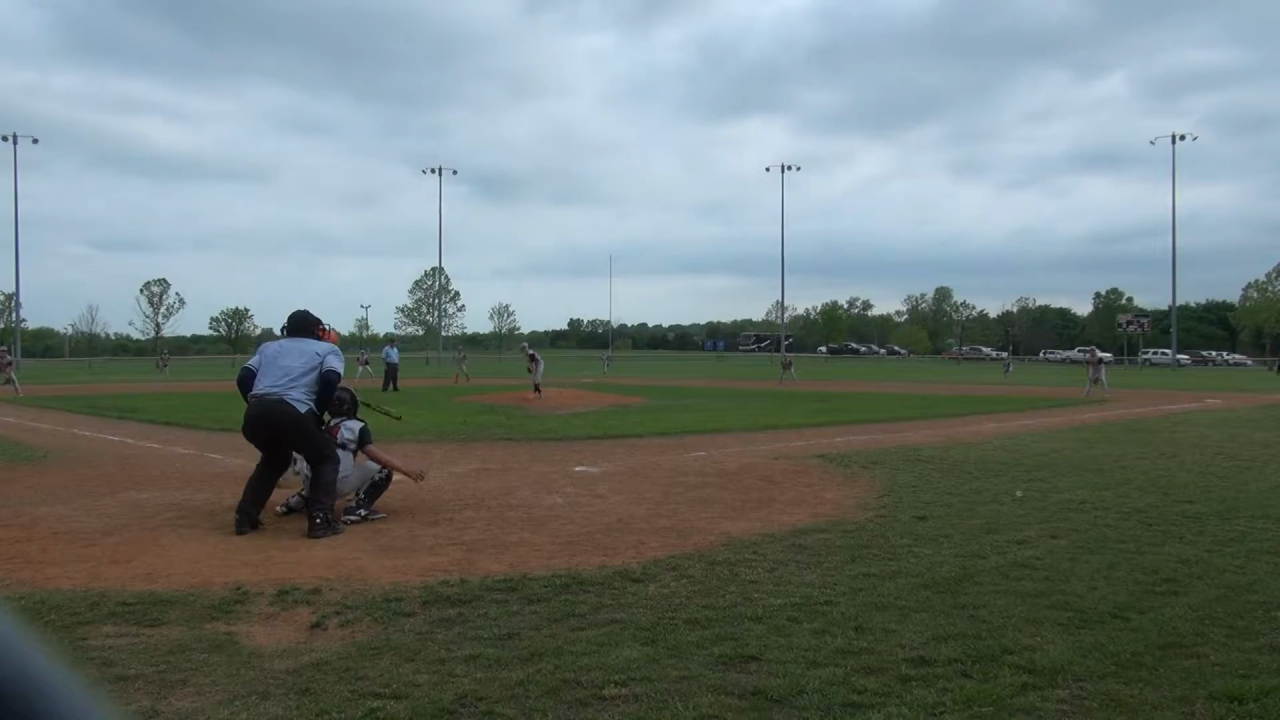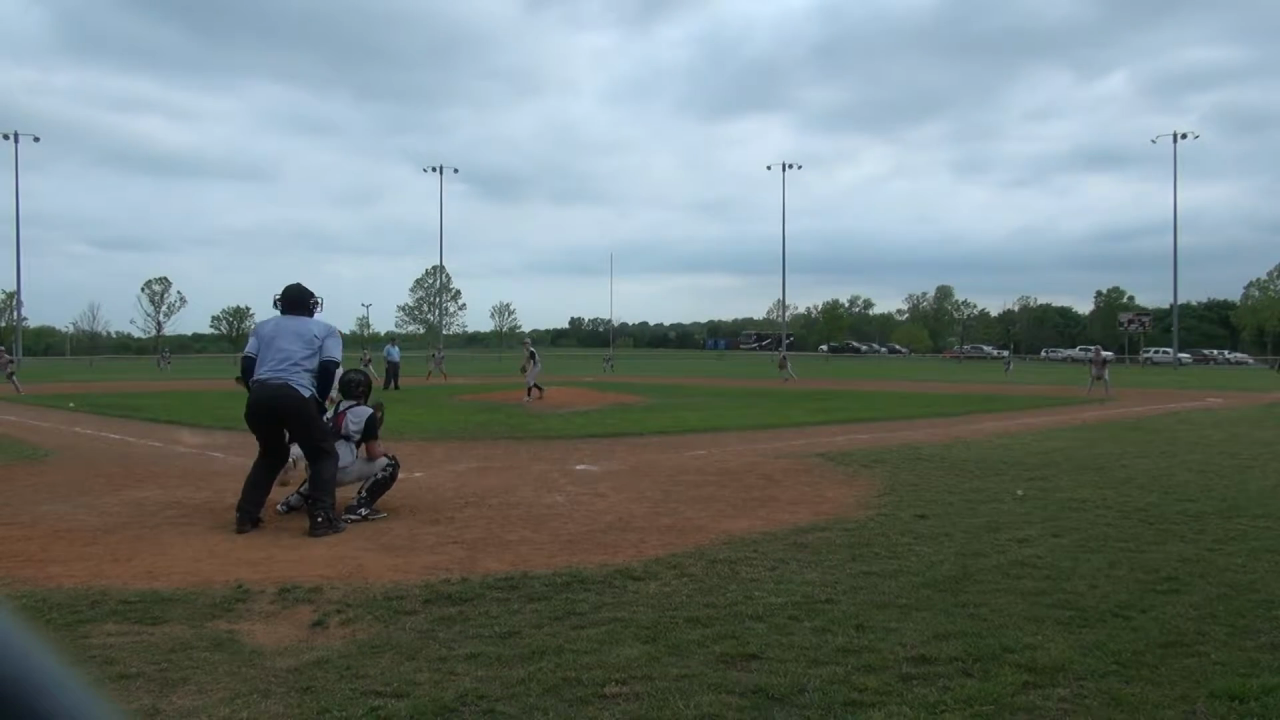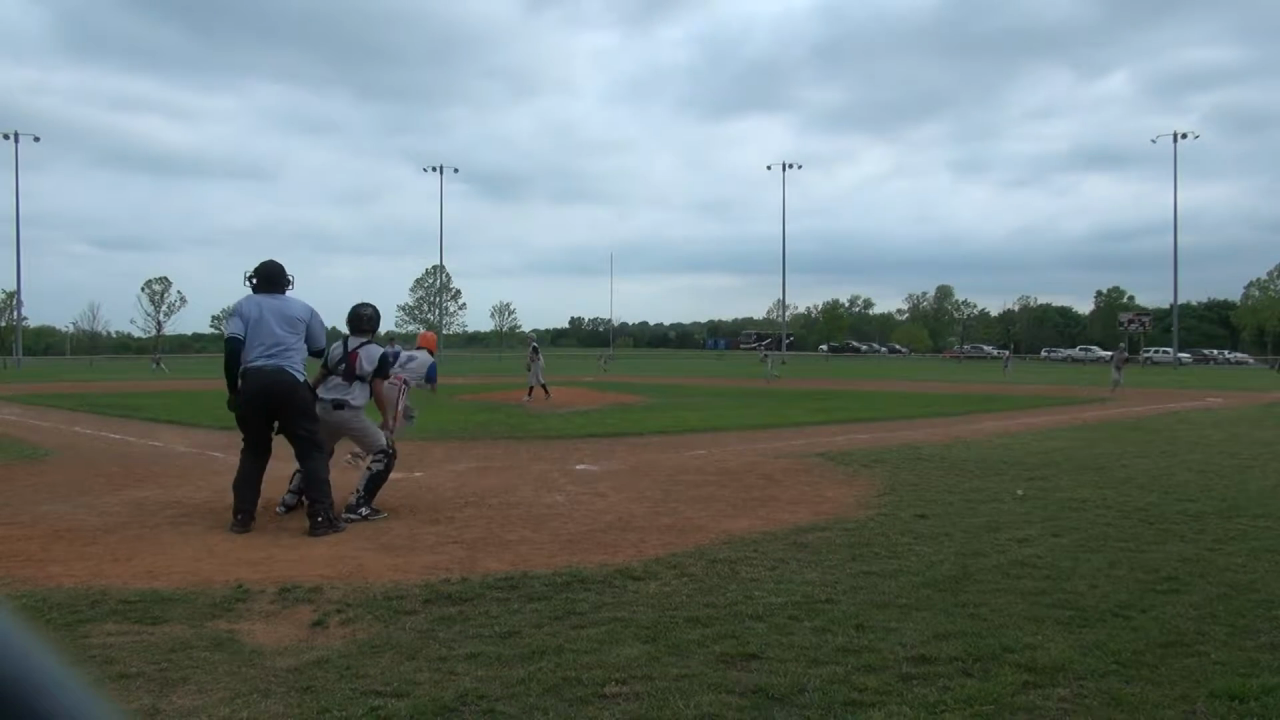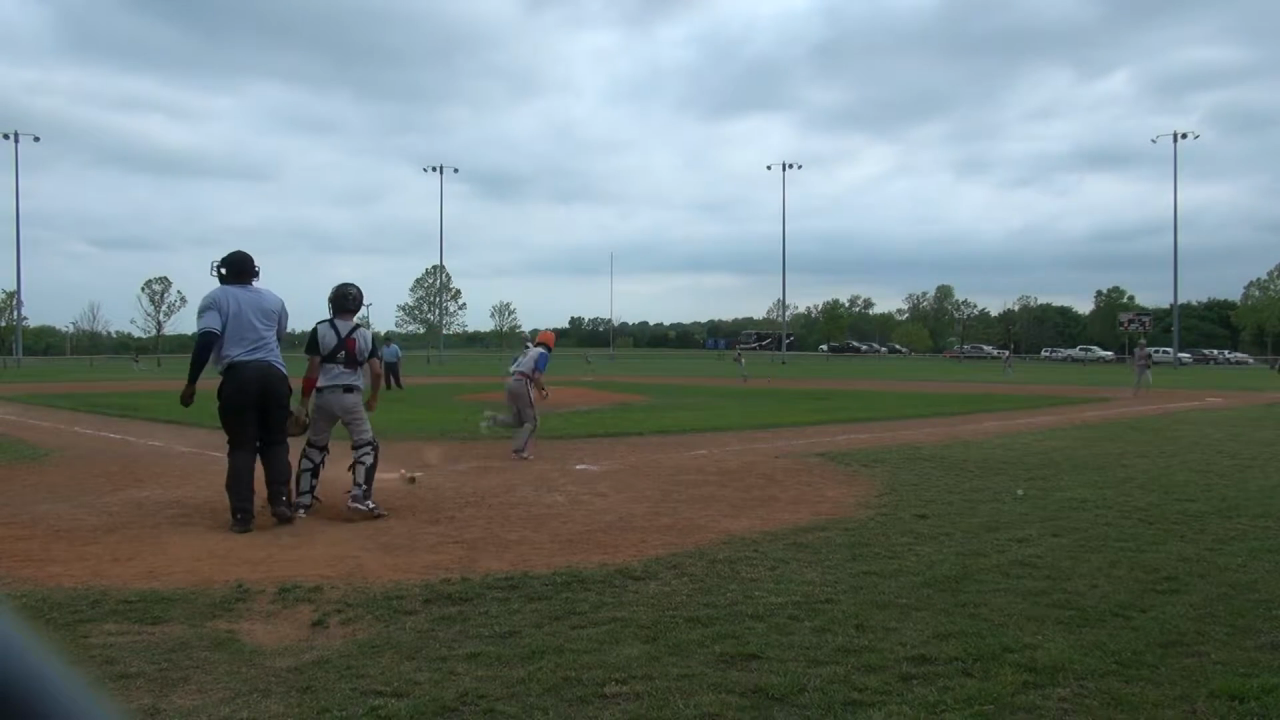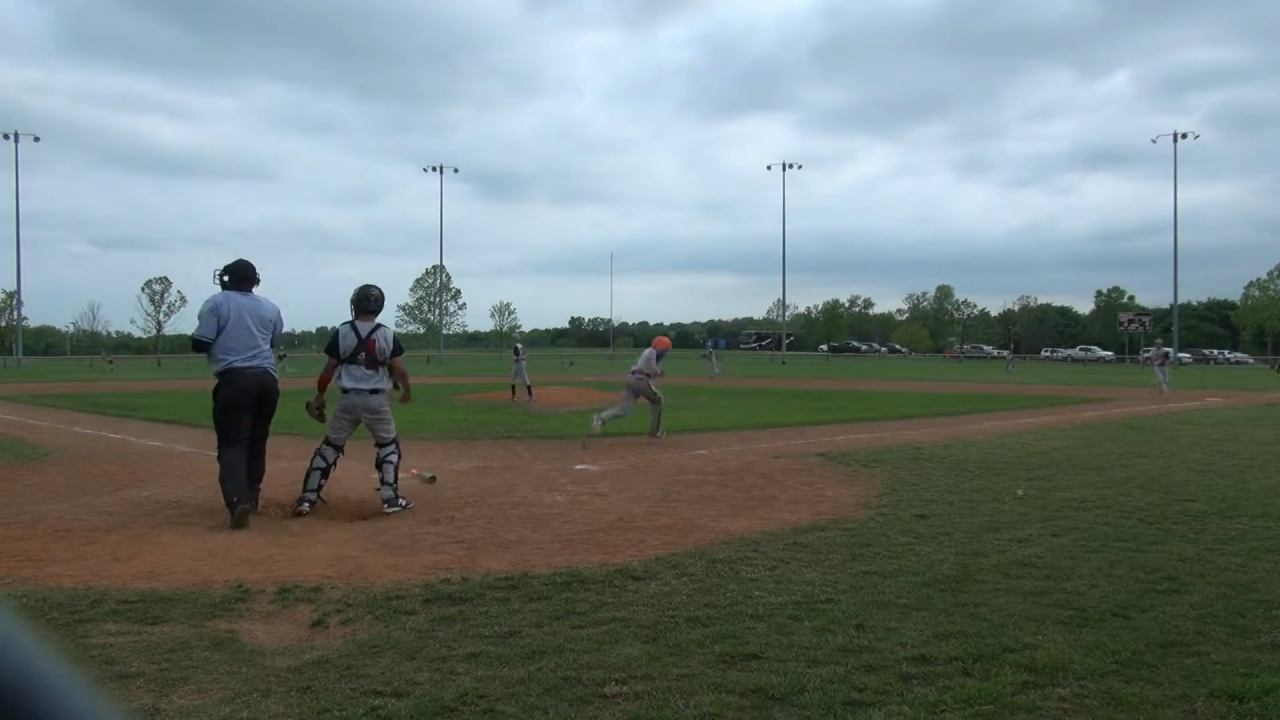
dt=0.4s
person 1, frame 1
left shoulder: (268, 347)
right shoulder: (329, 349)
left elbow: (244, 379)
right elbow: (330, 379)
right wrist: (317, 414)
left hip: (256, 414)
right hip: (293, 413)
left knee: (273, 460)
right knee: (326, 459)
left ankle: (245, 517)
right ankle: (320, 520)
person 1, frame 2
left shoulder: (263, 326)
right shoulder: (326, 329)
left elbow: (247, 367)
right elbow: (327, 368)
right wrist: (318, 402)
left hip: (261, 396)
right hip: (297, 396)
left knee: (270, 454)
right knee: (323, 455)
left ankle: (245, 516)
right ankle: (321, 518)
person 1, frame 3
left shoulder: (241, 306)
right shoulder: (303, 309)
left elbow: (232, 348)
right elbow: (318, 350)
left wrist: (232, 389)
left hip: (253, 382)
right hip: (291, 381)
left knee: (254, 450)
right knee: (311, 450)
left ankle: (243, 516)
right ankle: (322, 517)
person 1, frame 4
left shoulder: (215, 298)
right shoulder: (273, 299)
left elbow: (207, 340)
left wrist: (191, 383)
left hip: (239, 377)
right hip: (274, 375)
left knee: (242, 446)
right knee: (275, 442)
left ankle: (242, 515)
right ankle: (280, 502)
person 1, frame 5
left shoulder: (217, 303)
right shoulder: (271, 308)
left elbow: (198, 344)
left wrist: (215, 345)
left hip: (235, 380)
right hip: (267, 379)
left knee: (232, 444)
right knee: (256, 442)
left ankle: (239, 501)
right ankle: (250, 498)
person 2, frame 1
left shoulder: (323, 428)
right shoulder: (358, 426)
right elbow: (373, 454)
right wrist: (406, 471)
left hip: (311, 481)
right hip: (337, 484)
right knee: (384, 467)
left ankle: (296, 502)
right ankle: (359, 508)
person 2, frame 2
left shoulder: (333, 411)
right shoulder: (367, 413)
right elbow: (373, 454)
right wrist: (382, 451)
right hip: (341, 472)
right knee: (389, 464)
left ankle: (294, 501)
right ankle: (359, 507)
person 2, frame 3
left shoulder: (335, 347)
right shoulder: (379, 353)
left elbow: (317, 380)
right elbow: (379, 392)
right wrist: (387, 420)
left hip: (323, 409)
right hip: (350, 412)
right knee: (386, 452)
left ankle: (290, 501)
right ankle: (357, 506)
person 2, frame 4
left shoulder: (320, 330)
right shoulder: (365, 335)
left elbow: (312, 369)
right elbow: (377, 371)
left wrist: (303, 403)
right wrist: (373, 398)
left hip: (324, 397)
right hip: (351, 397)
left knee: (314, 448)
right knee: (366, 446)
left ankle: (302, 501)
right ankle: (360, 496)
person 2, frame 5
left shoulder: (342, 332)
right shoulder: (387, 334)
left elbow: (330, 368)
right elbow: (400, 370)
left wrist: (319, 396)
right wrist: (407, 391)
left hip: (349, 398)
right hip: (377, 399)
left knee: (330, 446)
right knee: (388, 446)
left ankle: (307, 498)
right ankle: (389, 498)
